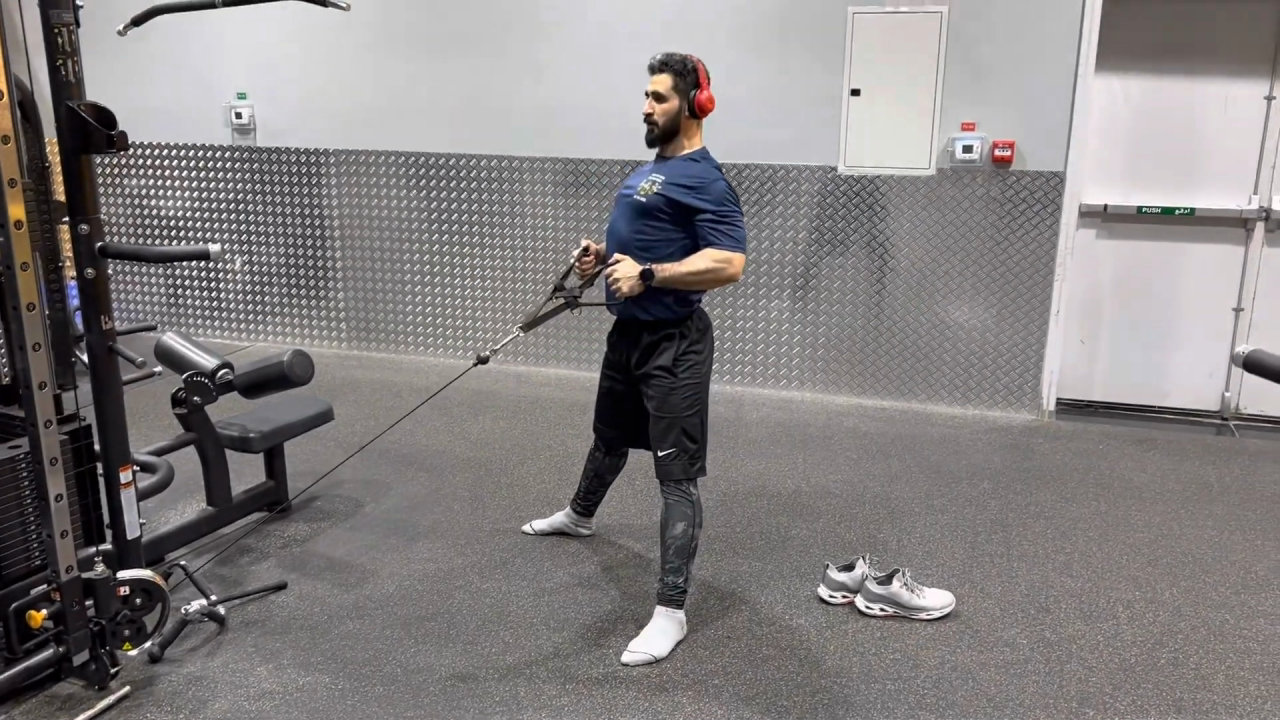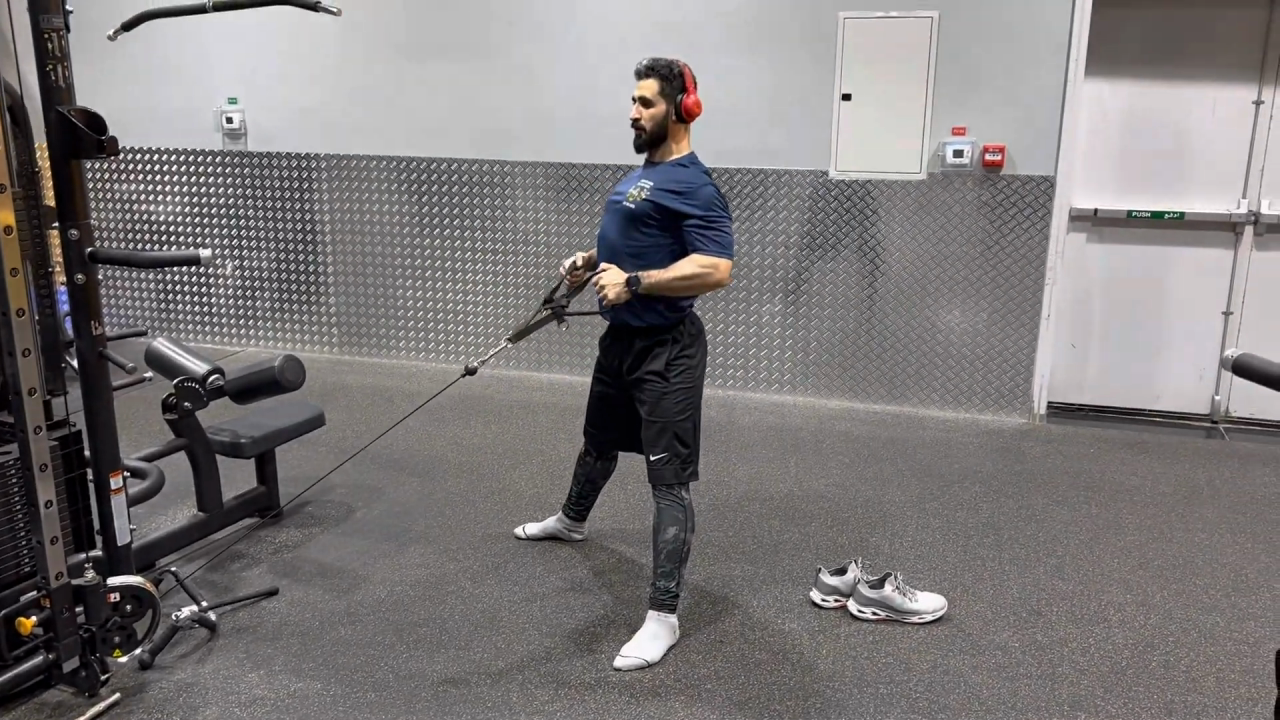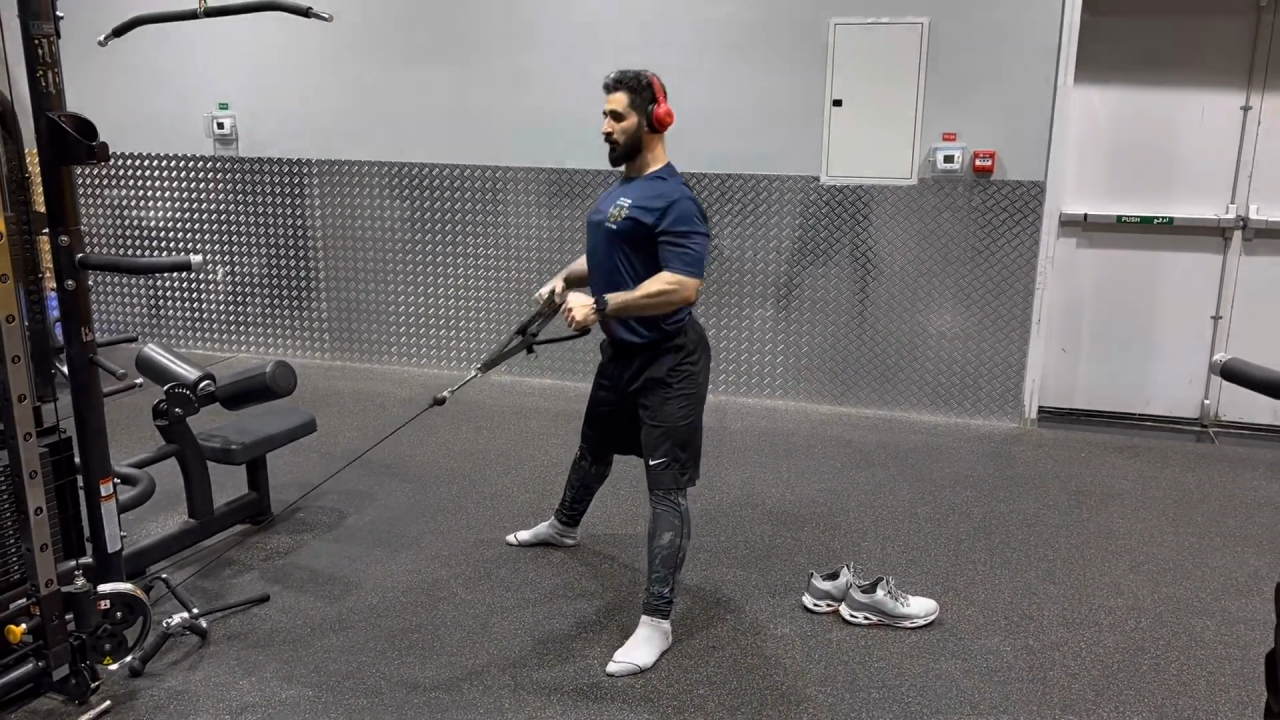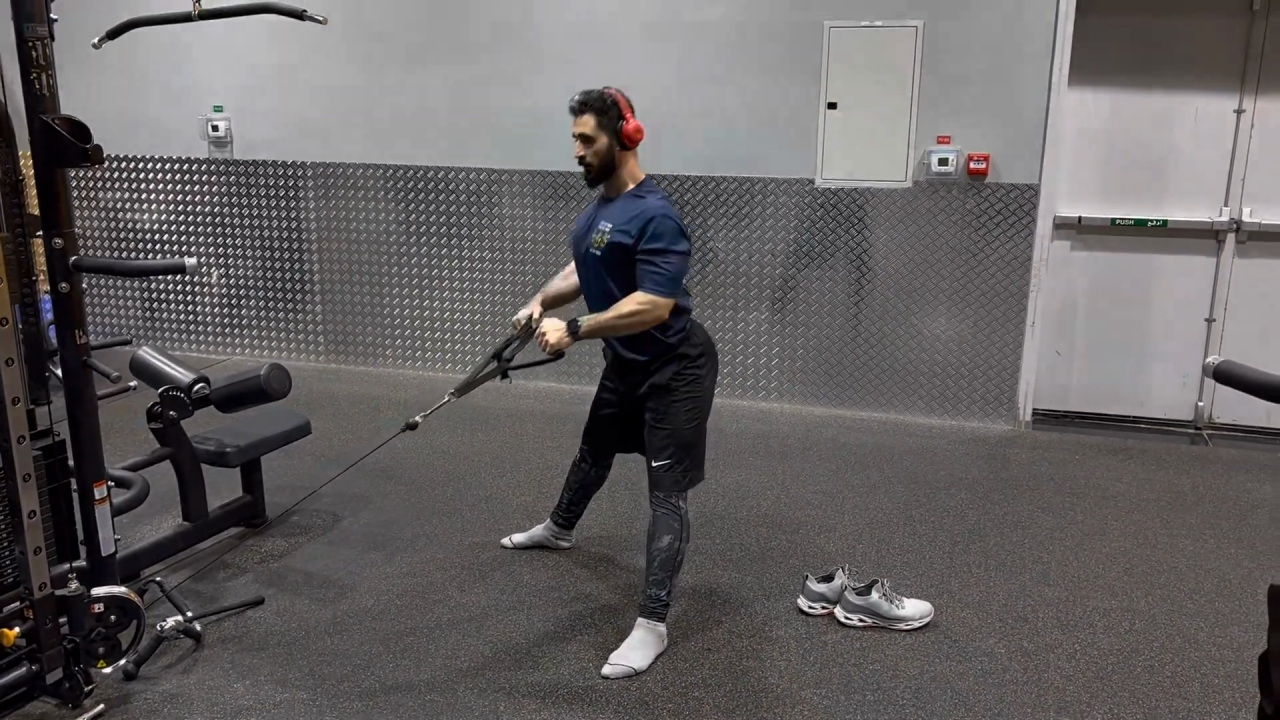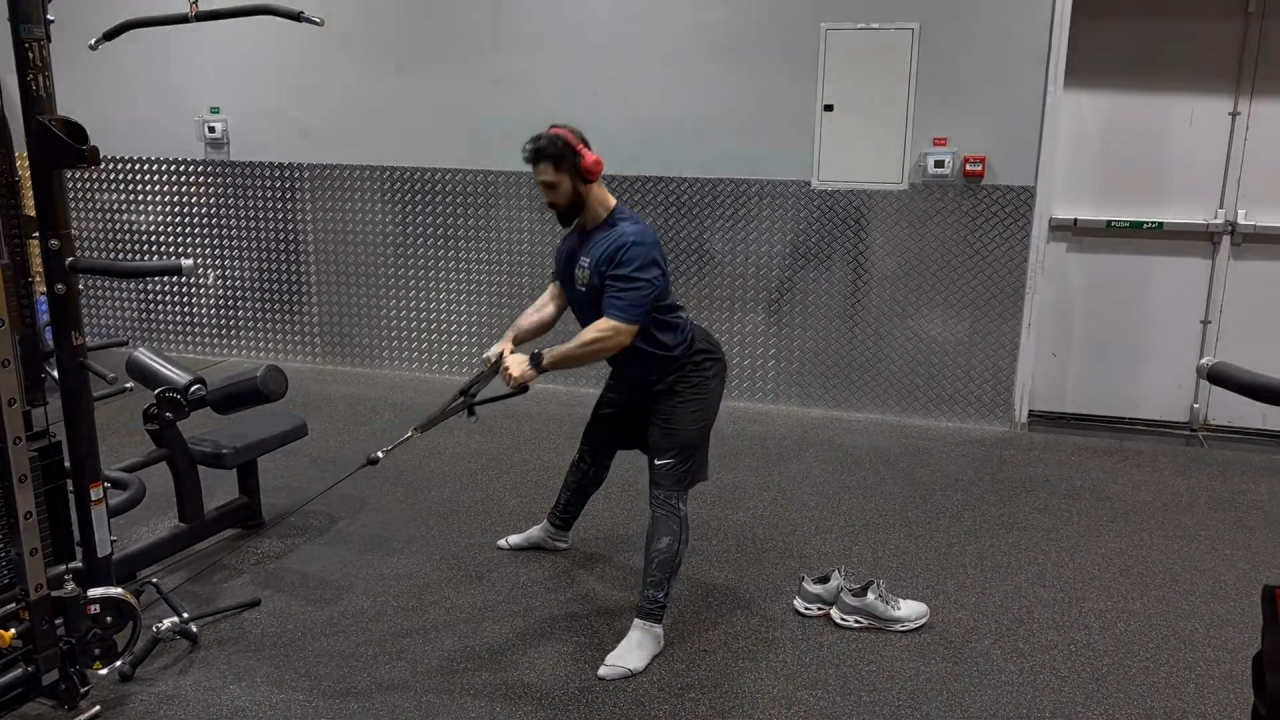
dt=0.3s
person 1, frame 1
left shoulder: (704, 180)
right shoulder: (651, 168)
left elbow: (729, 263)
left wrist: (648, 275)
right wrist: (602, 252)
left hip: (673, 342)
right hip: (627, 332)
left knee: (676, 474)
right knee: (609, 437)
left ankle: (671, 611)
right ankle: (579, 515)
person 1, frame 2
left shoulder: (692, 185)
right shoulder: (641, 173)
left elbow: (716, 269)
left wrist: (634, 282)
right wrist: (589, 260)
left hip: (667, 349)
right hip: (620, 337)
left knee: (669, 479)
right knee: (598, 441)
left ankle: (663, 616)
right ankle: (571, 519)
person 1, frame 3
left shoulder: (672, 199)
right shoulder: (621, 187)
left elbow: (683, 286)
left wrist: (601, 304)
right wrist: (567, 277)
left hip: (668, 359)
right hip: (621, 351)
left knee: (666, 487)
right knee: (594, 448)
left ankle: (656, 622)
right ankle: (565, 525)
person 1, frame 4
left shoulder: (654, 216)
right shoulder: (599, 205)
left elbow: (653, 306)
right elbow: (585, 270)
left wrist: (574, 329)
right wrist: (541, 301)
left hip: (676, 366)
right hip: (627, 361)
left knee: (667, 491)
right knee: (593, 450)
left ankle: (652, 625)
right ankle: (559, 528)
person 1, frame 5
left shoulder: (630, 243)
right shoulder: (576, 234)
left elbow: (614, 333)
right elbow: (556, 297)
left wrist: (536, 363)
right wrist: (511, 340)
left hip: (684, 372)
right hip: (634, 371)
left knee: (666, 494)
right knee: (593, 449)
left ankle: (649, 626)
right ankle: (555, 530)
